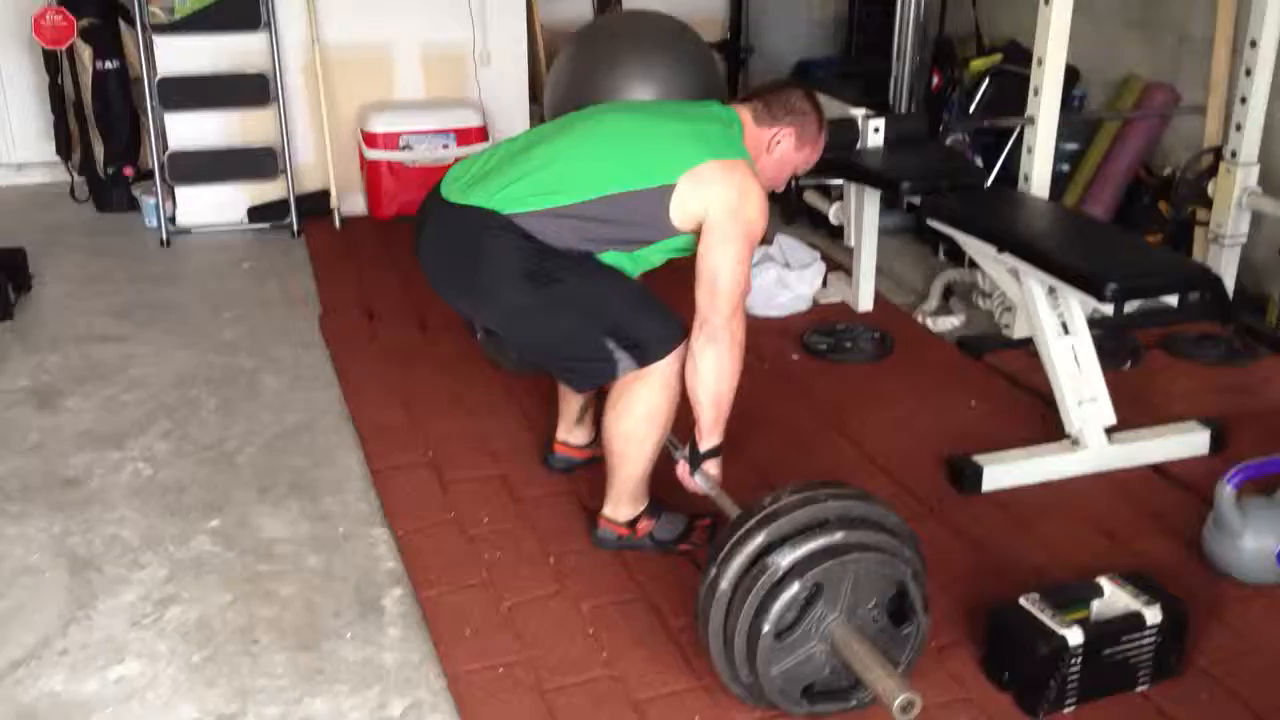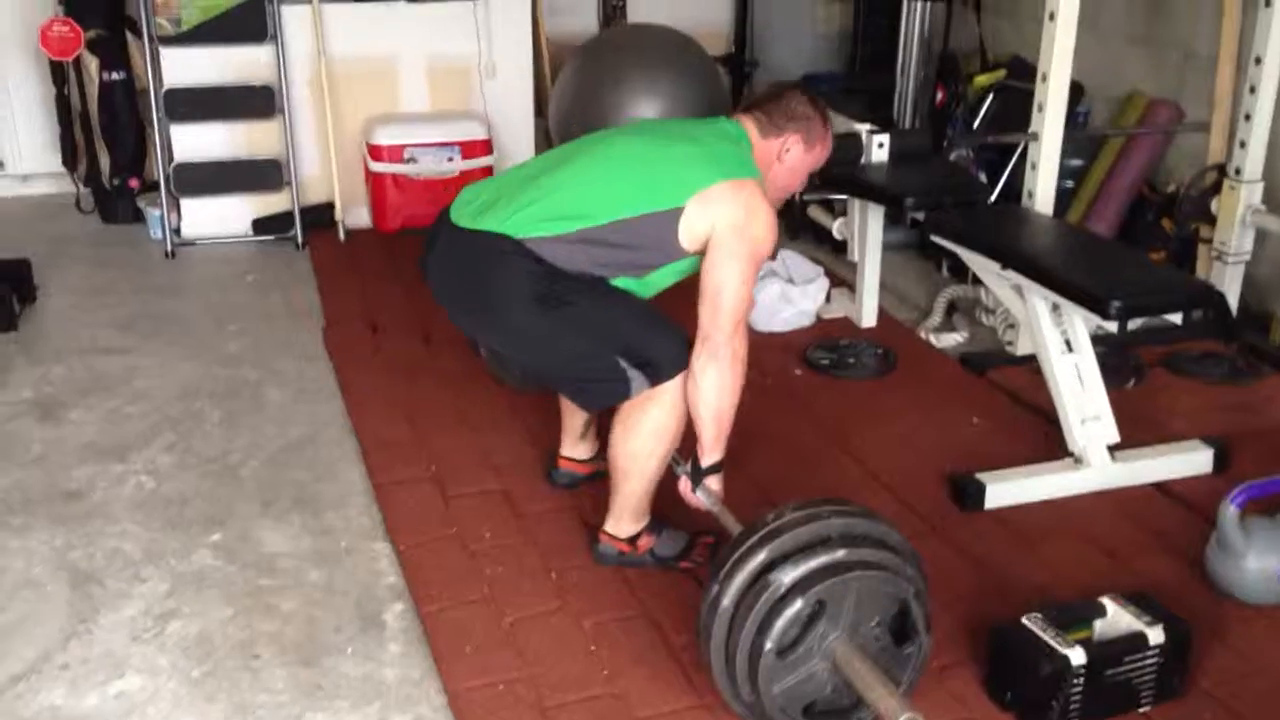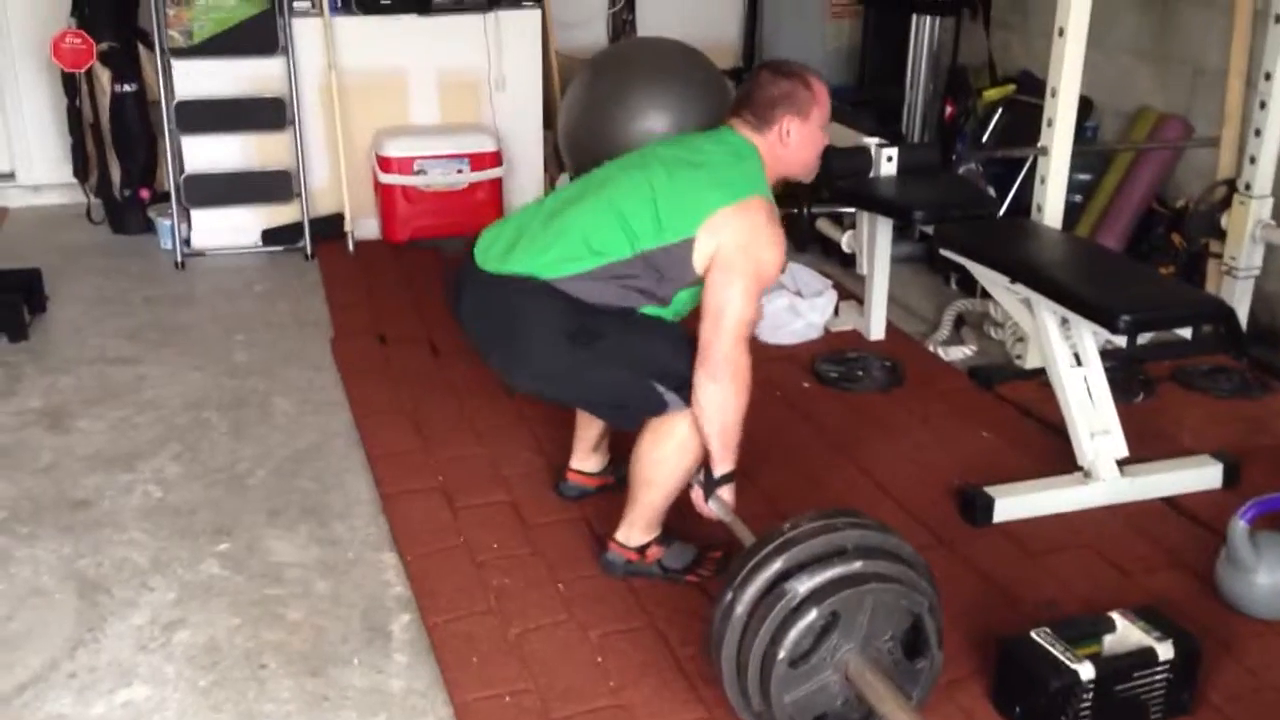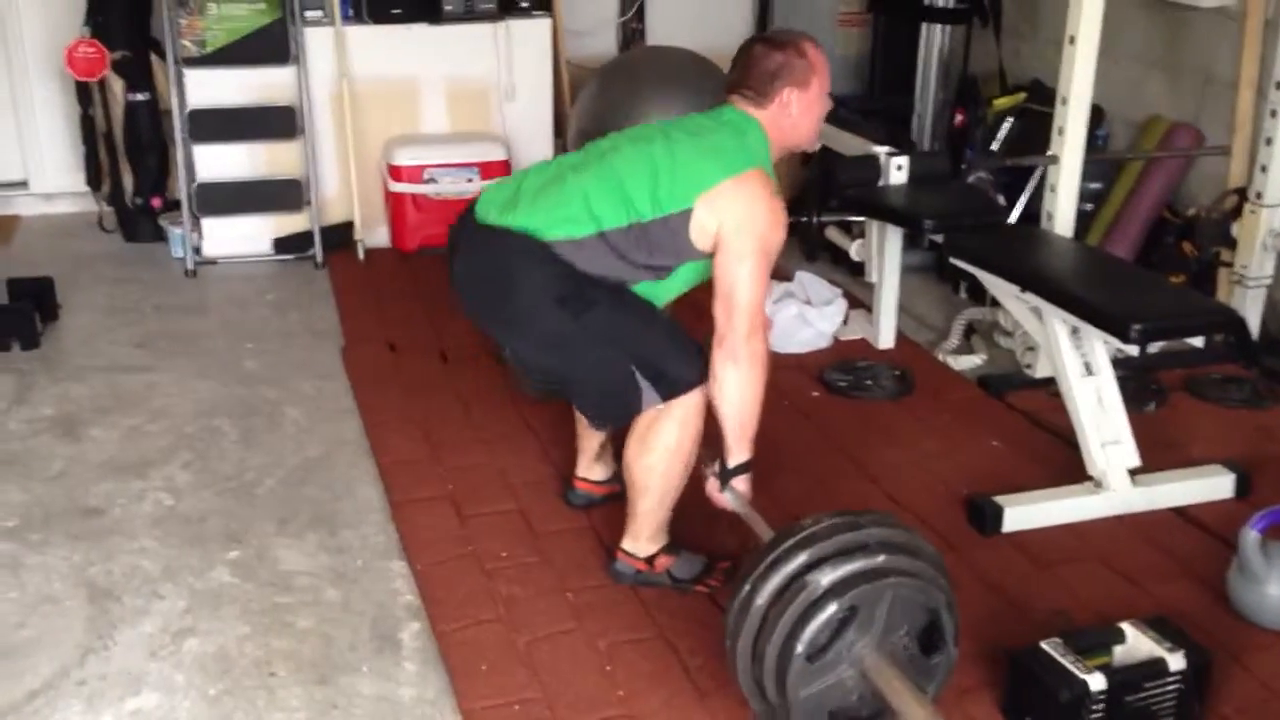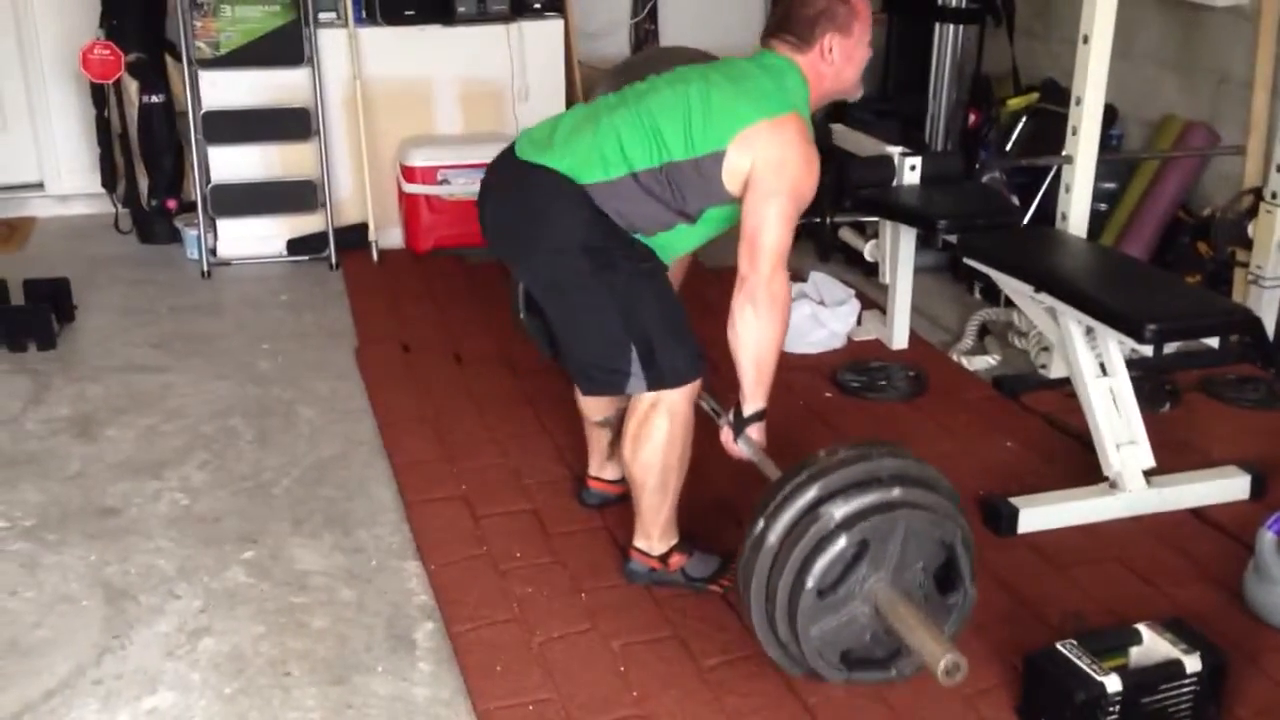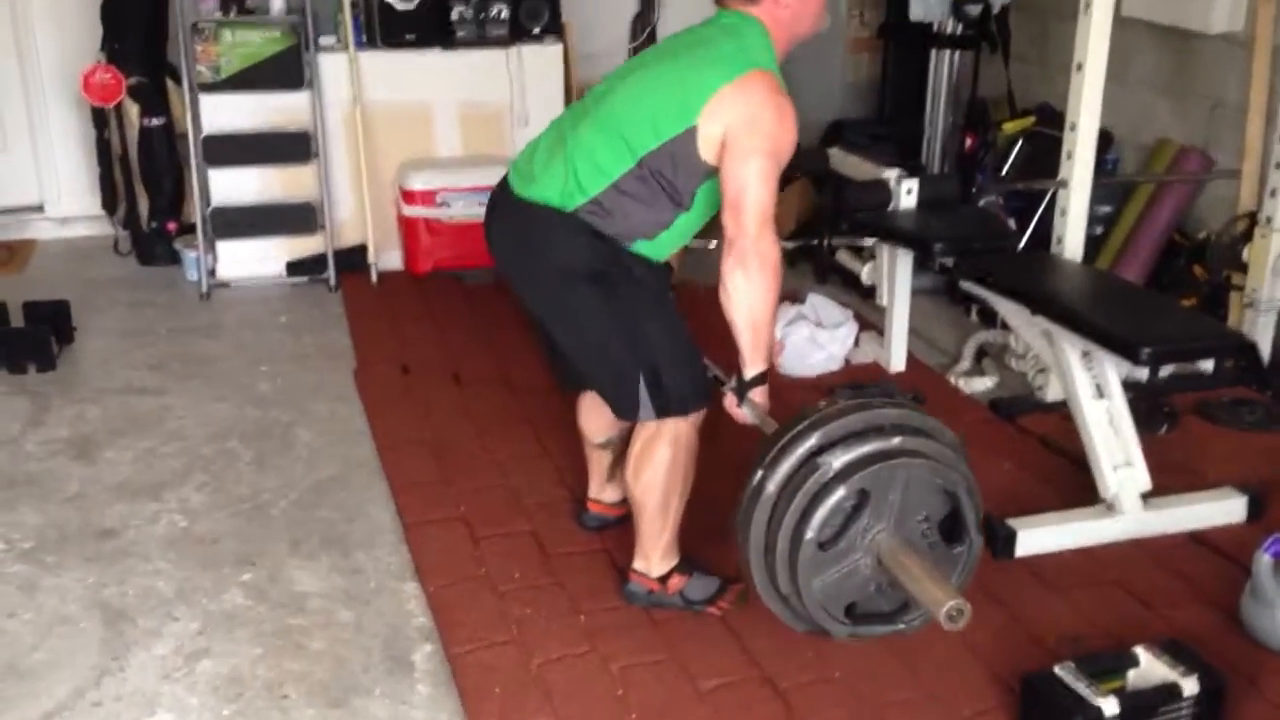
dt=0.4s
person 1, frame 1
left shoulder: (692, 122)
right shoulder: (736, 186)
right elbow: (717, 326)
right wrist: (708, 447)
left hip: (451, 212)
right hip: (485, 246)
left knee: (588, 309)
right knee: (656, 349)
left ankle: (574, 439)
right ankle: (626, 518)
person 1, frame 2
left shoulder: (689, 137)
right shoulder: (745, 205)
right elbow: (719, 343)
right wrist: (710, 463)
left hip: (461, 237)
right hip: (496, 272)
left knee: (597, 330)
right knee: (666, 371)
left ankle: (576, 456)
right ankle: (626, 534)
person 1, frame 3
left shoulder: (697, 152)
right shoulder: (752, 223)
right elbow: (721, 361)
right wrist: (721, 473)
left hip: (490, 274)
right hip: (524, 313)
left knee: (633, 348)
right knee: (693, 389)
left ankle: (586, 468)
right ankle: (635, 544)
person 1, frame 4
left shoulder: (704, 132)
right shoulder: (752, 197)
right elbow: (738, 341)
left wrist: (640, 336)
right wrist: (737, 464)
left hip: (485, 238)
right hip: (521, 267)
left knee: (610, 349)
right knee: (678, 386)
left ankle: (593, 476)
right ankle: (644, 554)
person 1, frame 5
left shoulder: (739, 80)
right shoulder: (787, 139)
right elbow: (760, 285)
left wrist: (656, 310)
right wrist: (752, 413)
left hip: (519, 181)
right hip: (557, 210)
left knee: (611, 341)
right knee: (667, 378)
left ankle: (604, 475)
right ankle: (657, 551)
person 1, frame 6
right shoulder: (759, 97)
right elbow: (749, 246)
left wrist: (653, 293)
right wrist: (754, 373)
left hip: (525, 211)
right hip: (566, 239)
left knee: (609, 365)
right knee: (673, 402)
left ankle: (605, 496)
right ankle: (656, 572)
